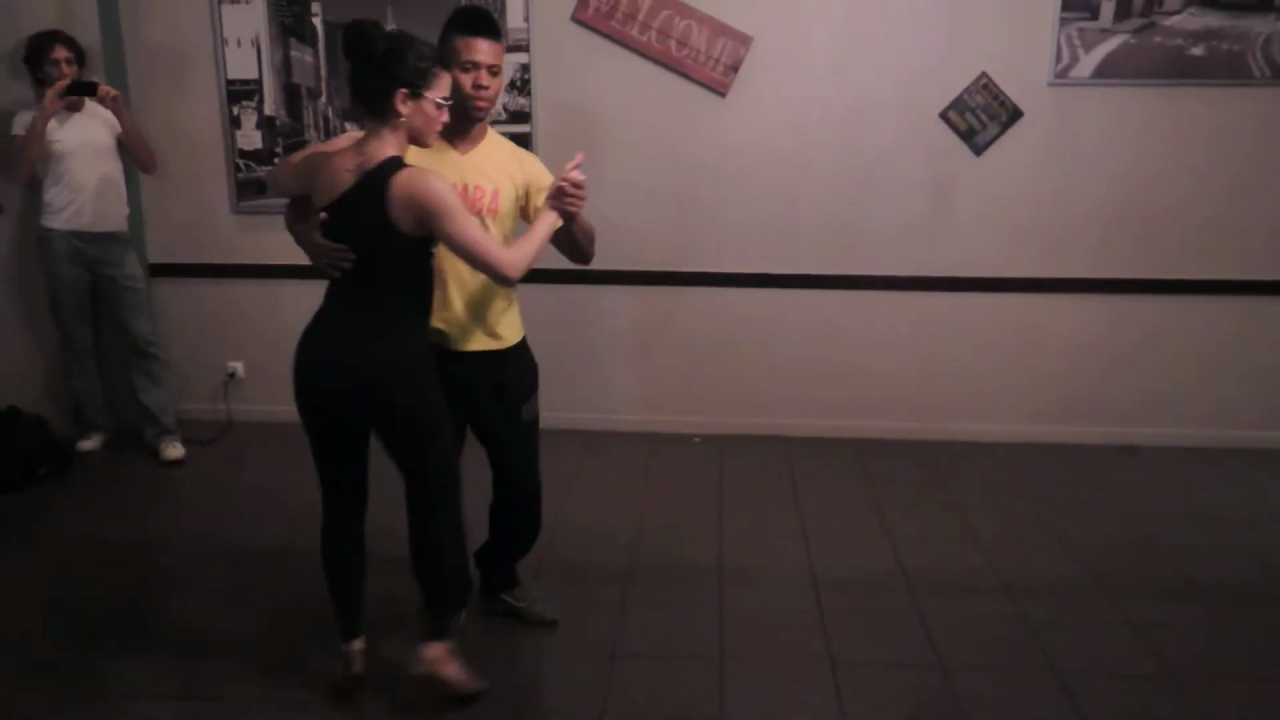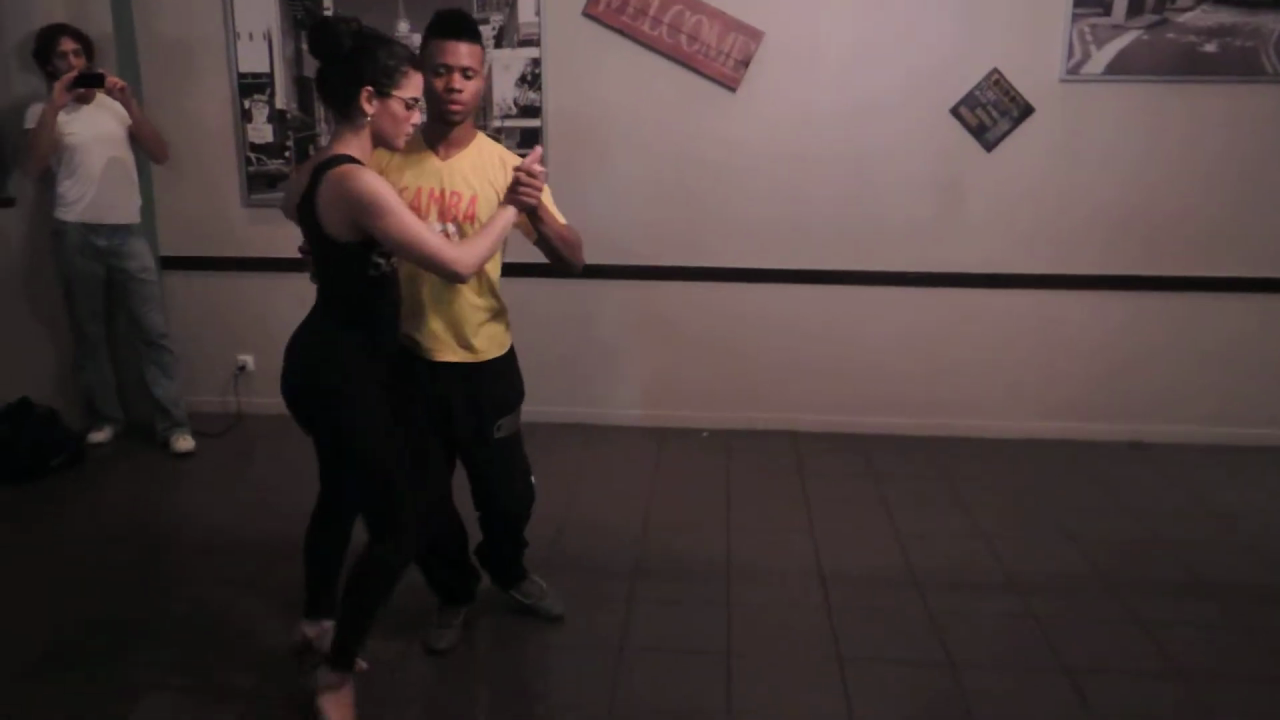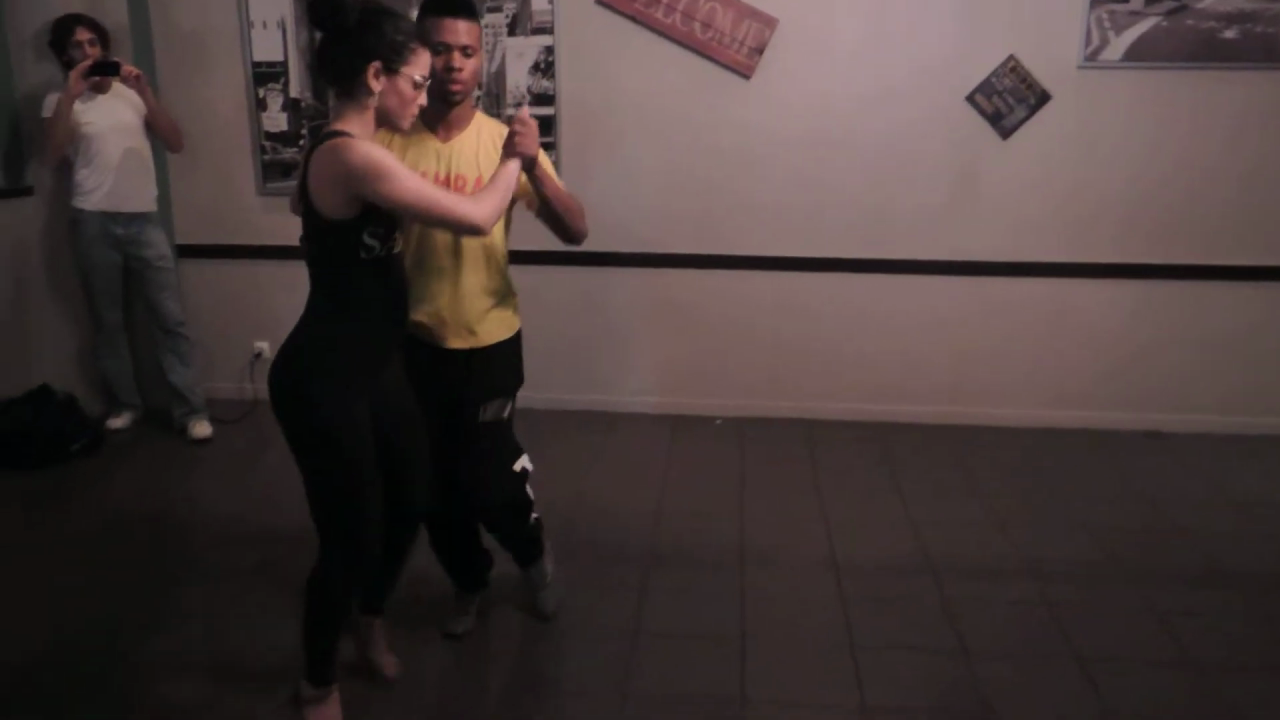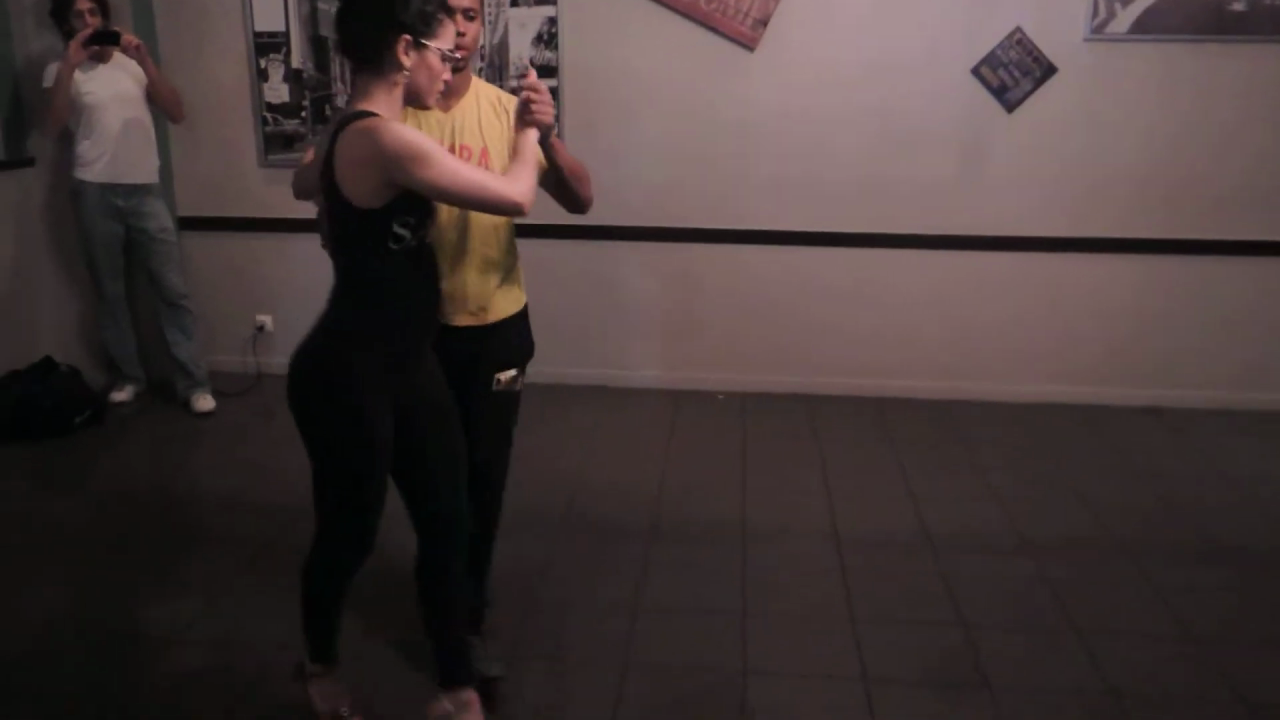
dt=0.3s
person 1, frame 1
left shoulder: (326, 166)
right shoulder: (419, 187)
left elbow: (278, 180)
right elbow: (507, 266)
left wrist: (337, 144)
right wrist: (551, 212)
left hip: (322, 355)
right hip: (391, 362)
left knee: (341, 502)
right knee: (439, 498)
left ankle: (352, 645)
right ankle: (439, 642)
person 1, frame 2
left shoulder: (319, 171)
right shoulder: (358, 186)
right elbow: (458, 263)
right wrist: (511, 207)
left hip: (321, 363)
right hip: (342, 375)
left knee: (341, 496)
right knee: (399, 527)
left ankle: (319, 623)
person 1, frame 3
left shoulder: (336, 153)
right shoulder: (352, 156)
right elbow: (475, 217)
right wrist: (514, 158)
left hip: (376, 365)
right hip: (324, 377)
left knee: (405, 506)
right knee: (352, 539)
left ankle: (365, 614)
person 1, frame 4
left shoulder: (353, 134)
right shoulder: (383, 139)
left elbow: (309, 182)
right elbow: (514, 196)
right wrist: (529, 130)
left hip: (408, 365)
right hip: (346, 376)
left knee: (448, 526)
right knee: (348, 535)
person 2, frame 1
left shoulder: (521, 164)
right shoulder: (399, 152)
left elbow: (581, 254)
right elbow: (303, 205)
left wrist: (571, 213)
right wrist: (316, 245)
left hip: (502, 354)
right hip: (426, 354)
left knee: (522, 481)
left ankle: (501, 581)
person 2, frame 2
left shoulder: (509, 169)
right shoulder: (385, 159)
left elbow: (572, 260)
left wrist: (534, 212)
left hip: (483, 361)
right hip: (407, 361)
left knee: (505, 493)
right knee: (421, 496)
left ankle: (510, 571)
right ankle: (453, 594)
person 2, frame 3
left shoulder: (506, 142)
right shoulder: (387, 140)
left elbow: (574, 230)
left wrist: (534, 162)
left hip: (487, 343)
right hip: (413, 341)
left knee: (492, 478)
right knee: (436, 481)
left ankle: (531, 553)
right ankle: (468, 581)
person 2, frame 4
left shoulder: (507, 111)
left elbow: (580, 200)
right elbow: (314, 185)
left wrist: (548, 135)
left hip: (494, 325)
left knee: (483, 470)
left ankle: (467, 617)
person 3, frame 1
left shoulder: (105, 112)
right shoulder: (30, 120)
left elbow: (148, 164)
right elbow: (21, 176)
left wrist: (120, 111)
right wrist: (44, 115)
left hip: (115, 238)
right hip: (62, 241)
left knee: (142, 337)
right knee: (77, 341)
left ankle: (162, 431)
right ankle: (93, 425)
person 3, frame 2
left shoulder: (115, 104)
right shoulder: (42, 112)
left elbow: (160, 154)
right elbow: (33, 168)
left wrist: (129, 102)
right wrist: (54, 107)
left hip: (127, 231)
right hip: (76, 233)
left knee: (154, 329)
right knee: (89, 332)
left ankle: (173, 423)
right ankle: (105, 418)
person 3, frame 3
left shoulder: (131, 92)
right shoulder: (59, 102)
left elbow: (175, 143)
right elbow: (51, 157)
left wrist: (145, 92)
right wrist: (70, 96)
left hip: (144, 219)
right hip: (93, 222)
left knee: (170, 316)
right knee: (107, 320)
left ankle: (190, 410)
right ankle: (124, 404)
person 3, frame 4
left shoulder: (131, 63)
right shoulder: (61, 71)
left elbow: (176, 114)
right elbow: (52, 127)
left wrist: (146, 61)
right wrist: (68, 66)
left hip: (145, 190)
right hip: (95, 193)
left knee: (173, 289)
right knee: (109, 292)
left ankle: (194, 383)
right ankle: (128, 376)
